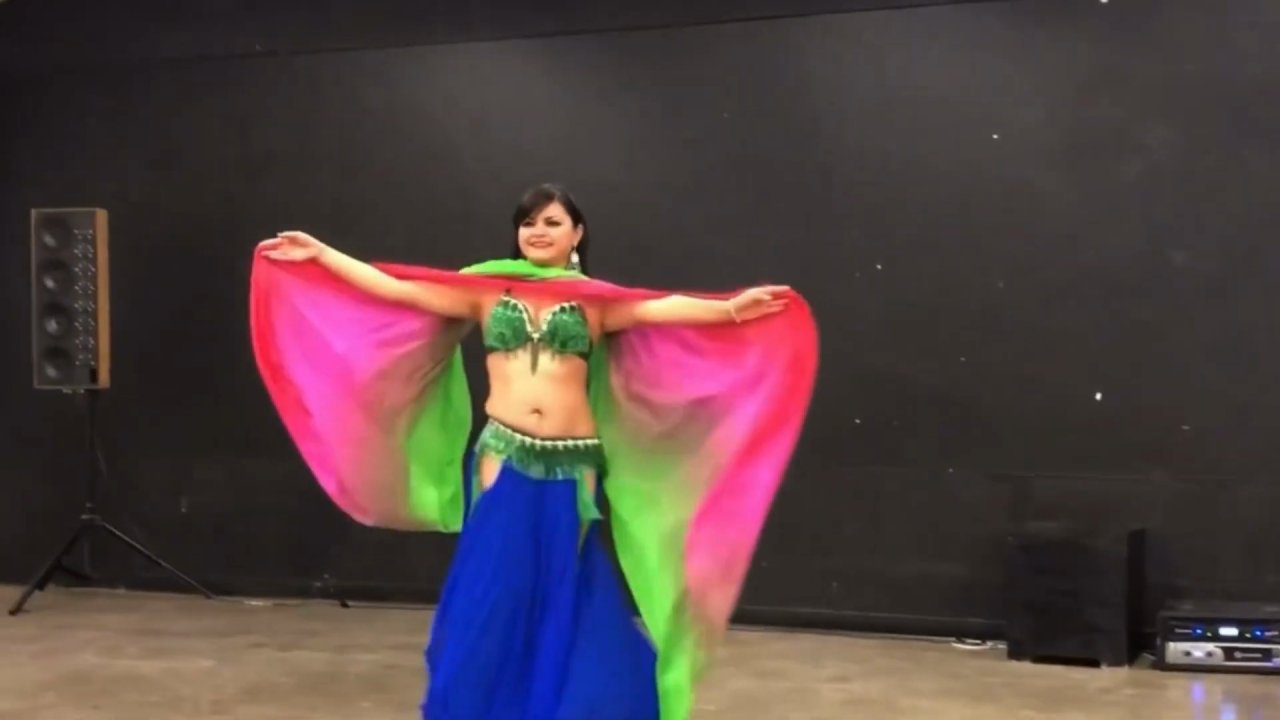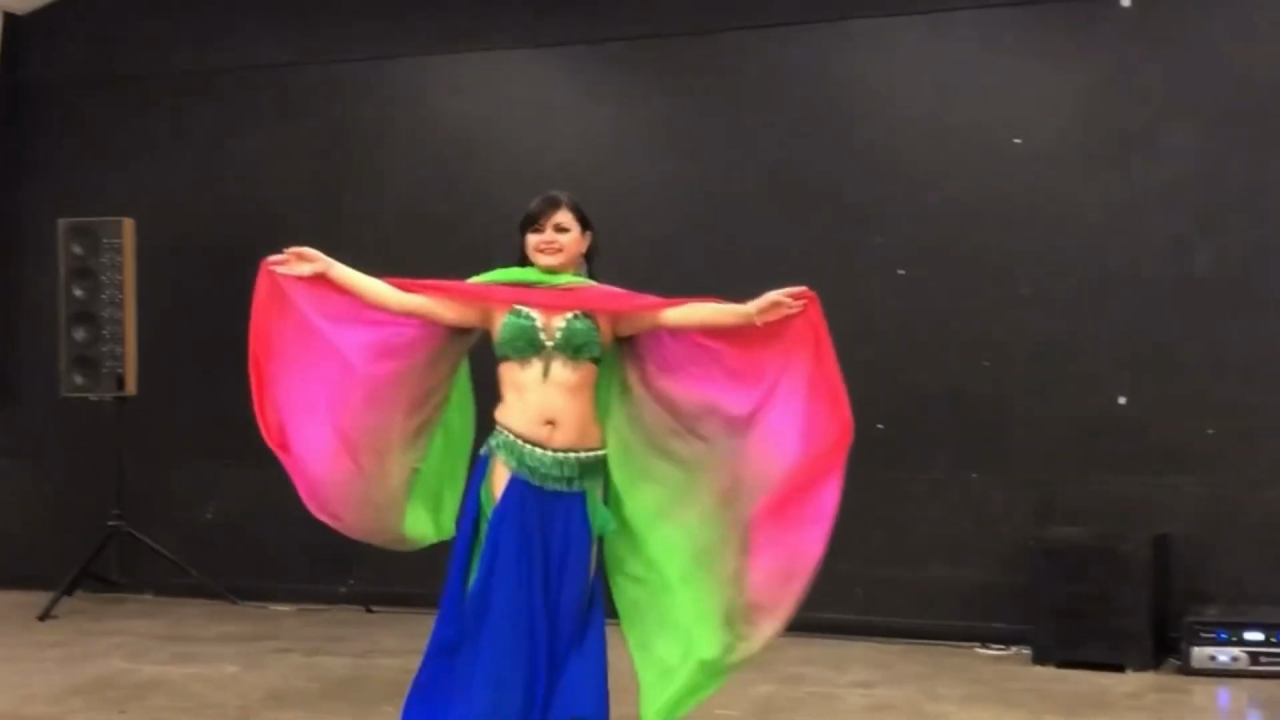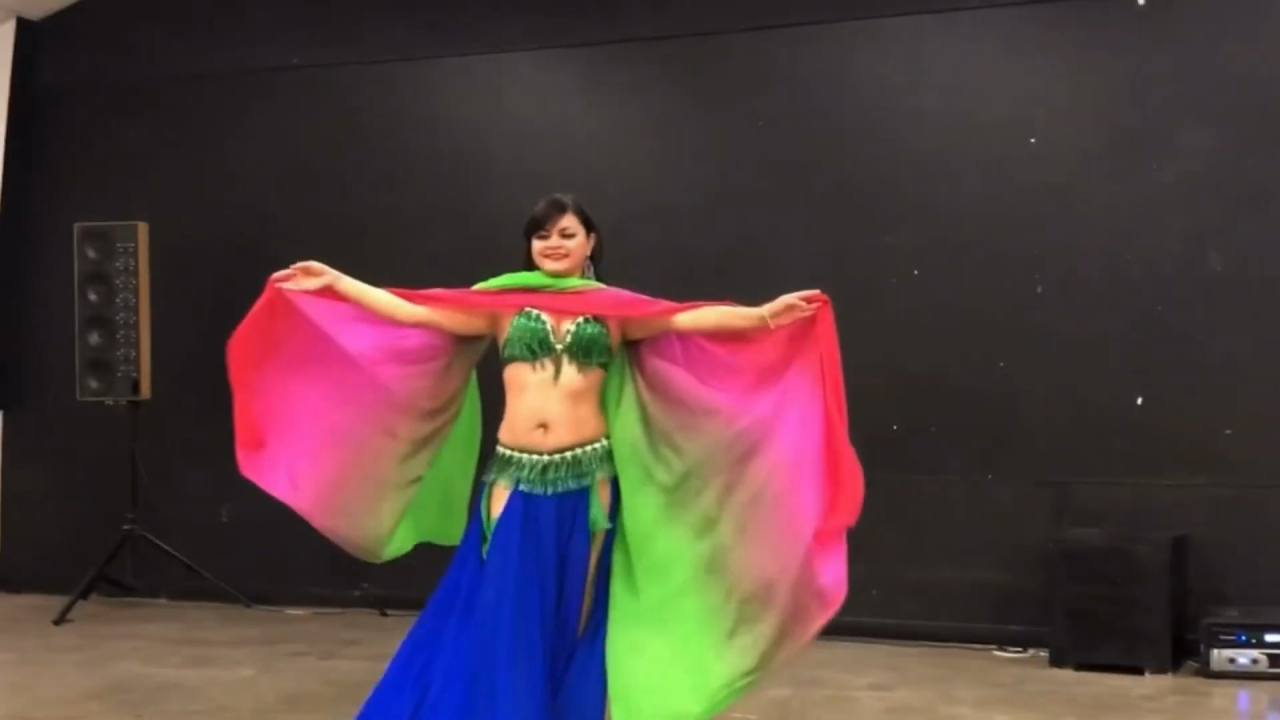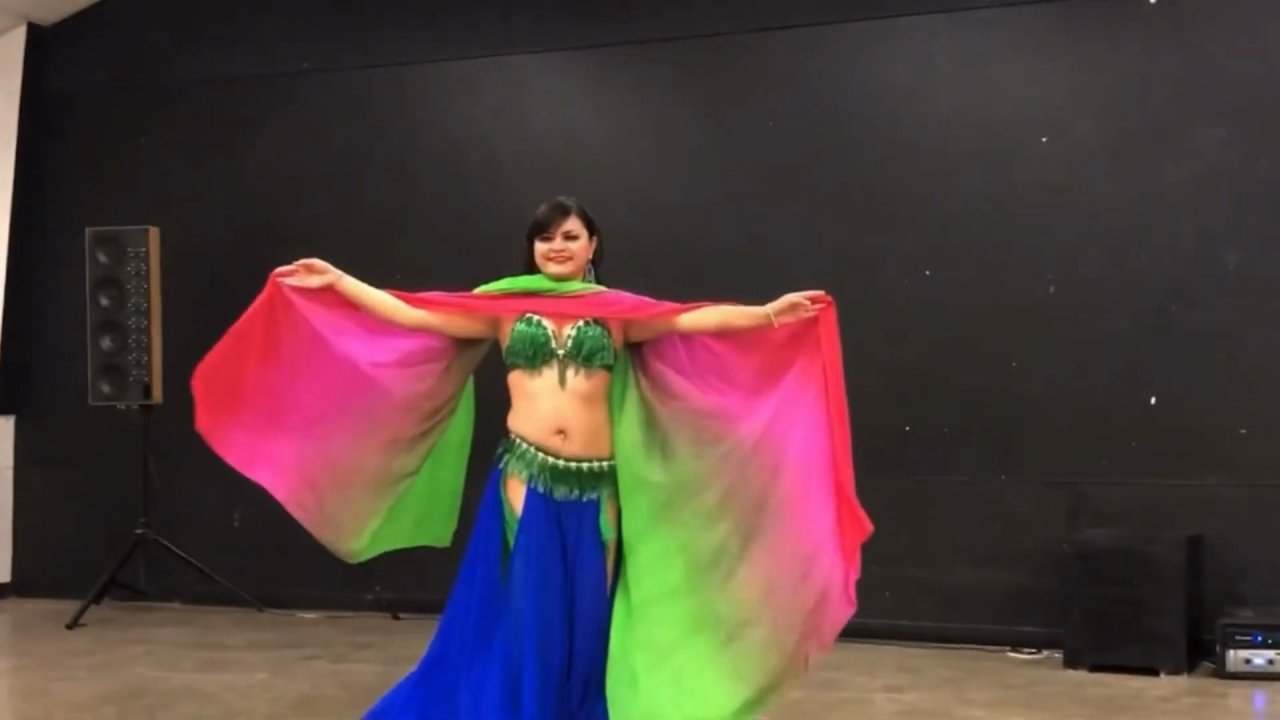
dt=0.2s
person 1, frame 1
left shoulder: (596, 302)
right shoulder: (485, 291)
left elbow: (664, 309)
right elbow: (394, 290)
left wrist: (732, 308)
right wrist: (320, 254)
left hip: (575, 463)
right hip: (502, 456)
left knee: (561, 598)
right knee: (491, 592)
person 1, frame 2
left shoulder: (605, 306)
right shoulder: (493, 299)
left elbow: (679, 316)
right elbow: (405, 303)
left wrist: (751, 314)
right wrist: (328, 270)
left hip: (582, 474)
right hip: (510, 462)
left knee: (568, 610)
right knee: (503, 603)
person 1, frame 3
left shoulder: (615, 310)
right shoulder: (501, 305)
left elbow: (689, 319)
right elbow: (409, 312)
left wrist: (764, 316)
right wrist: (336, 282)
left hip: (588, 476)
right hip: (515, 475)
left knee: (574, 614)
right knee: (504, 609)
person 1, frame 4
left shoulder: (617, 312)
right shoulder: (503, 309)
left elbow: (693, 320)
right elbow: (412, 316)
left wrist: (766, 315)
right wrist: (337, 280)
left hip: (596, 485)
right hip: (526, 475)
left knee: (585, 620)
right knee: (522, 615)
